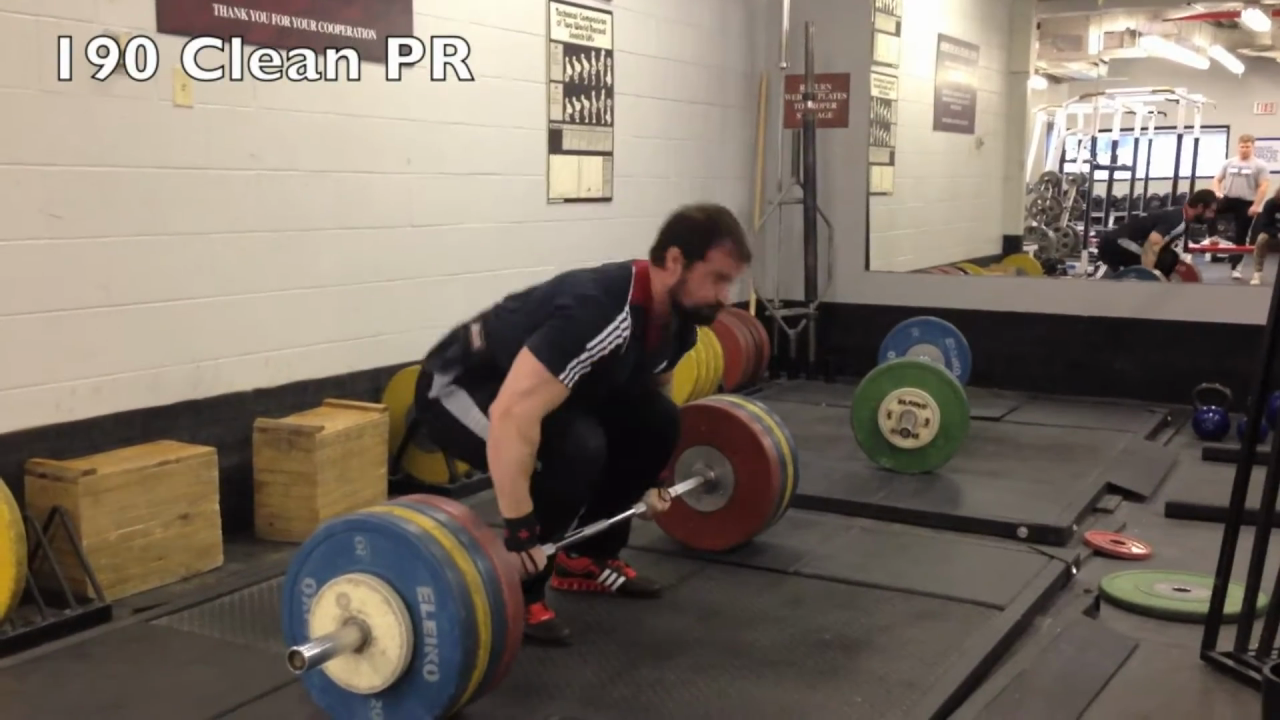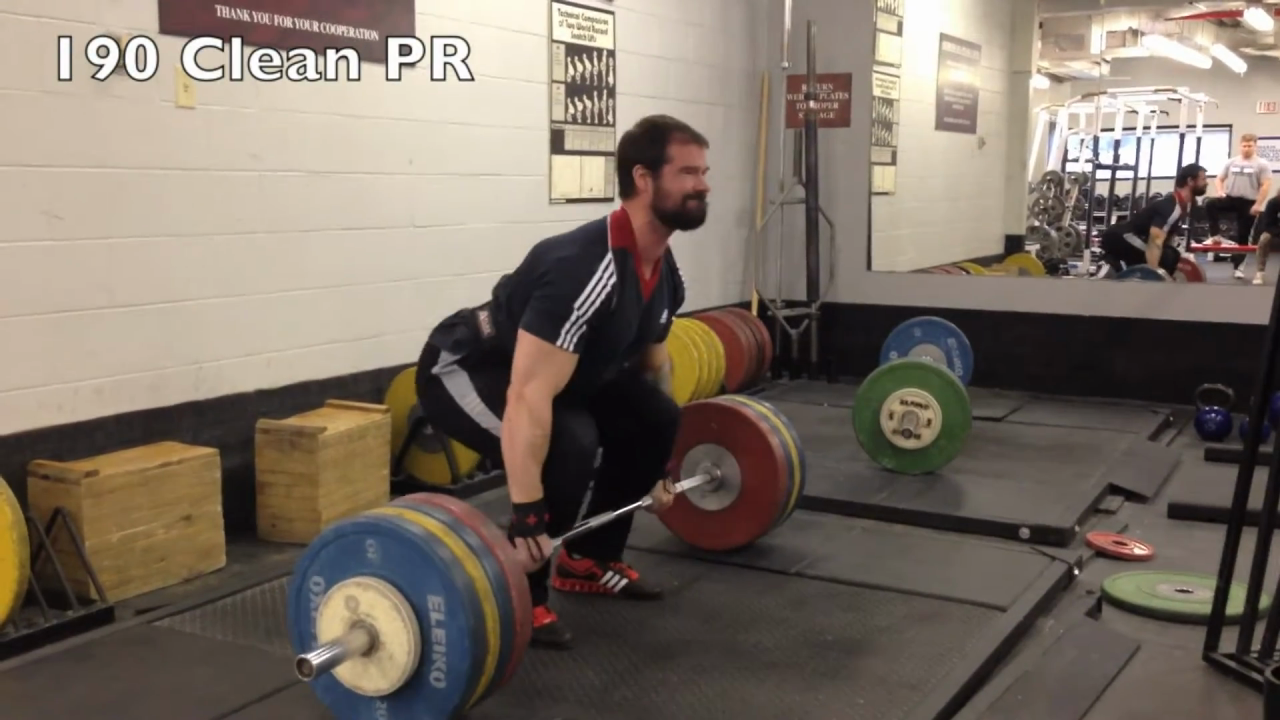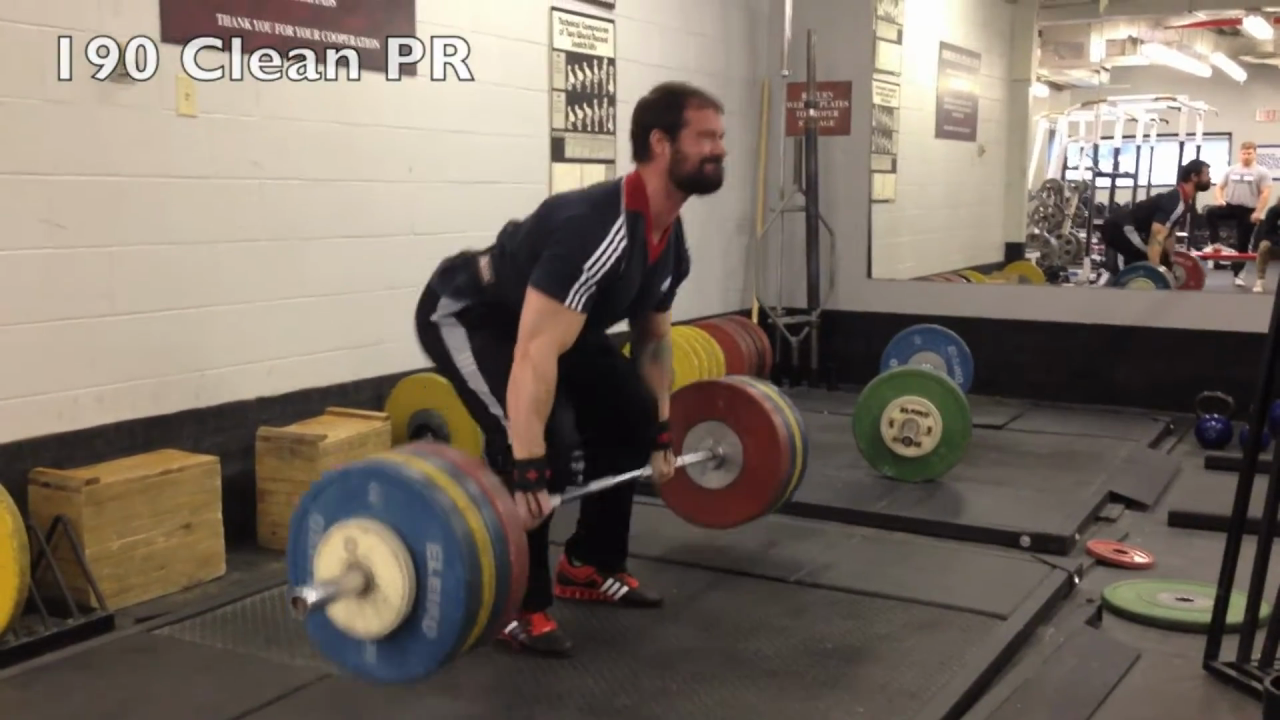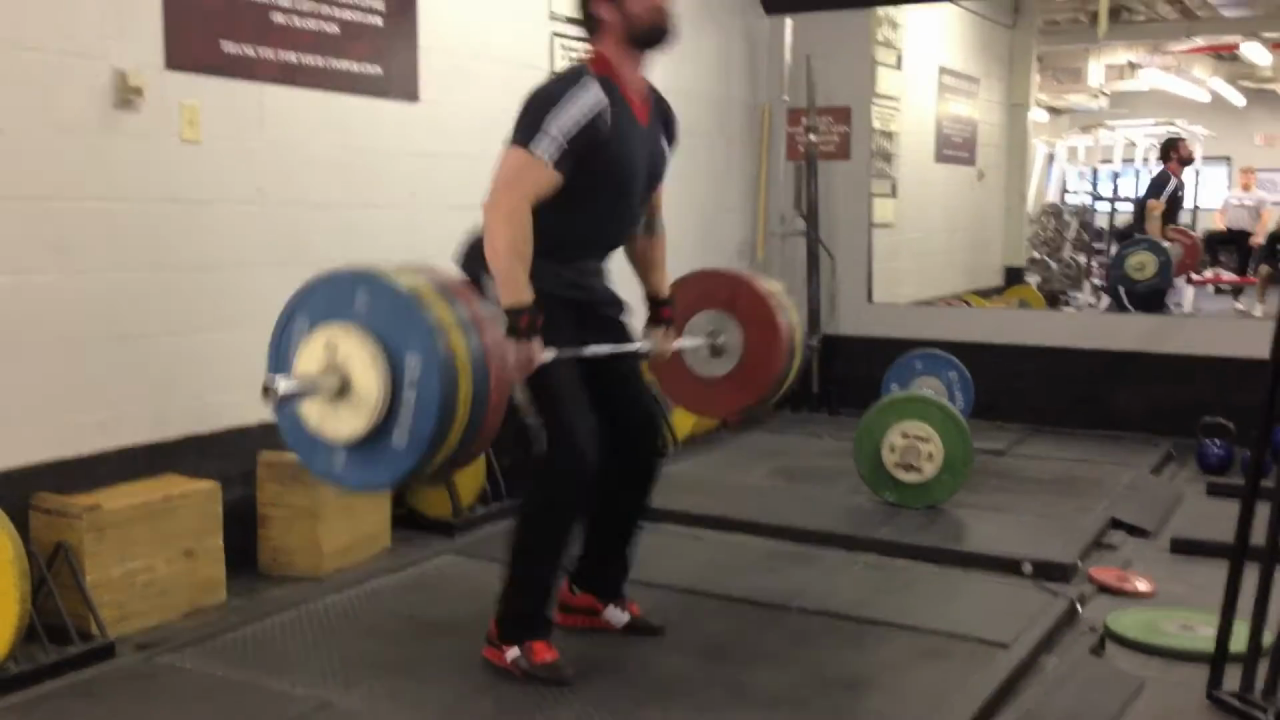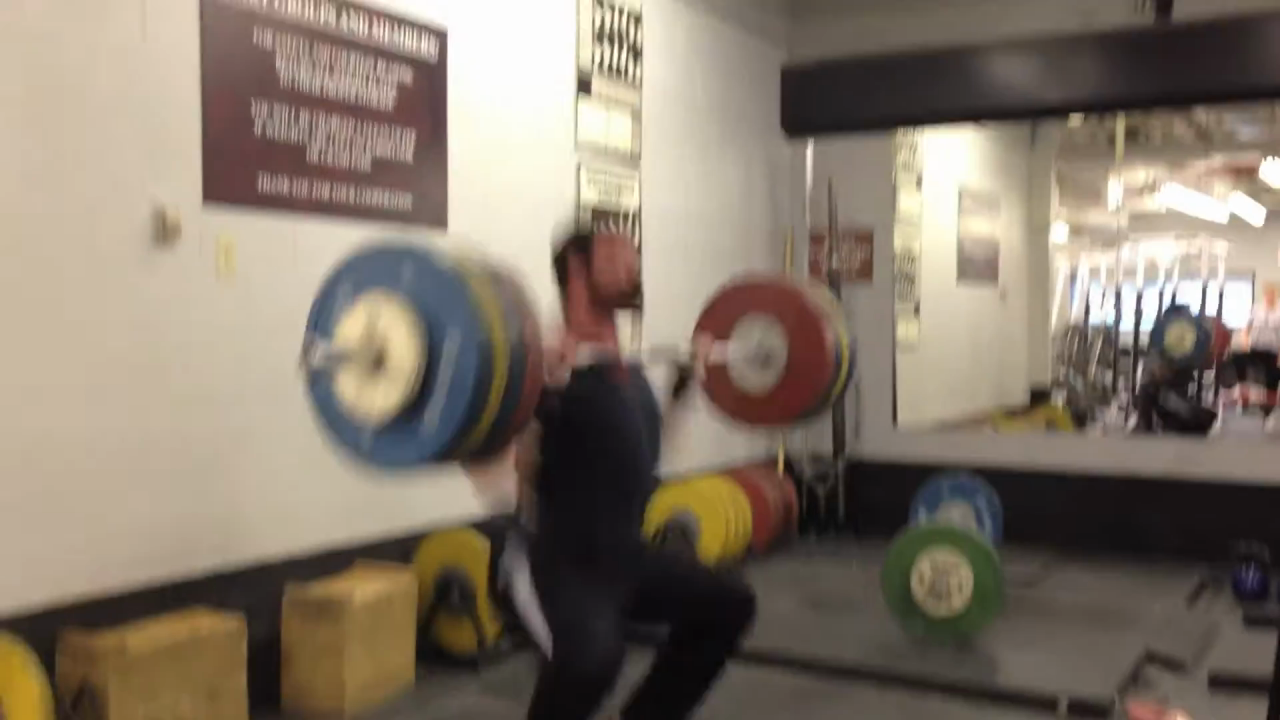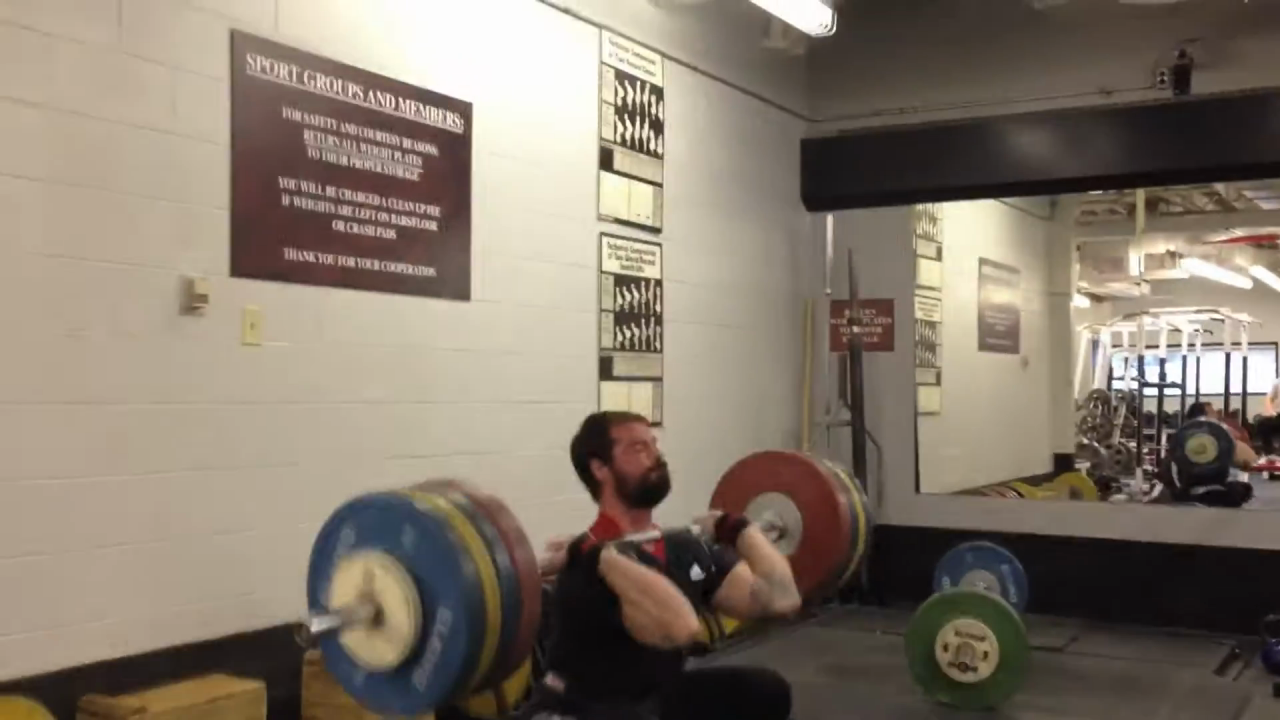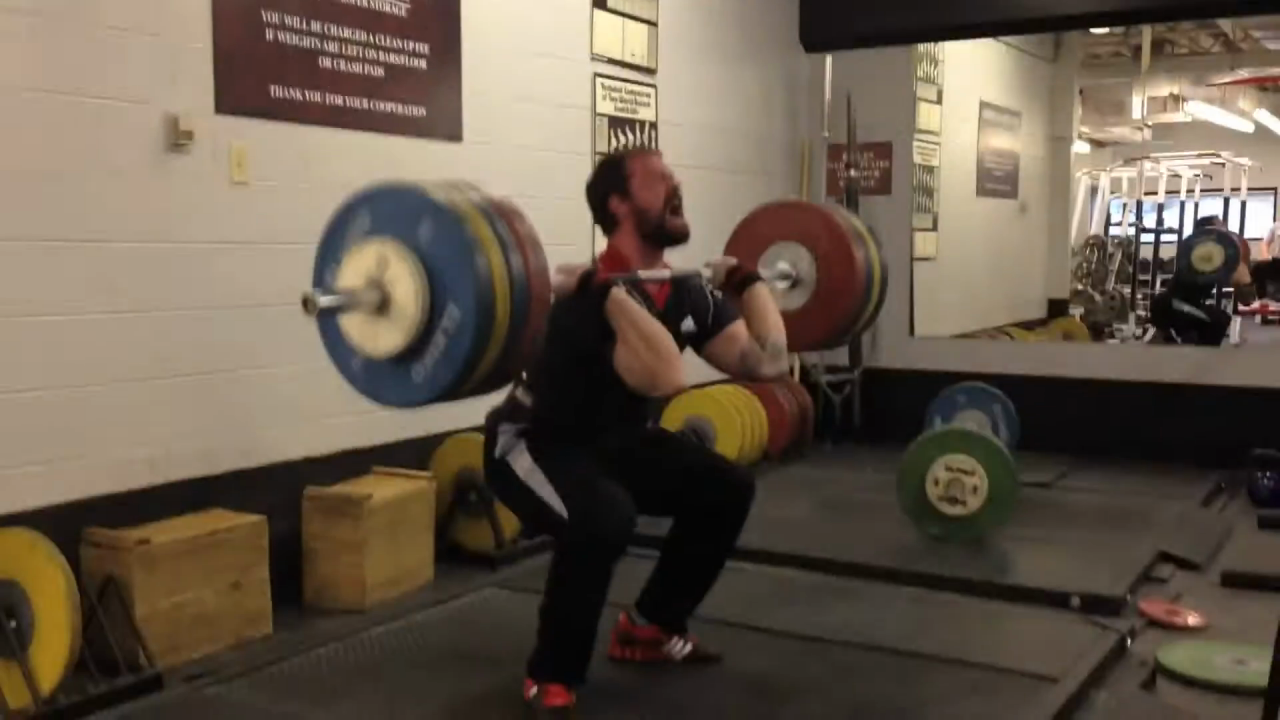
dt=0.4s
person 1, frame 1
left shoulder: (674, 320)
right shoulder: (596, 313)
left elbow: (653, 390)
right elbow: (512, 416)
left wrist: (651, 477)
right wrist: (519, 532)
right hip: (455, 385)
left knee: (657, 419)
right knee: (578, 446)
left ankle: (588, 556)
person 1, frame 2
left shoulder: (664, 274)
right shoulder: (583, 270)
left elbow: (651, 366)
right elbow: (528, 399)
left wrist: (656, 471)
right wrist: (527, 517)
right hip: (464, 369)
left knee: (657, 419)
right knee: (571, 444)
left ankle: (589, 559)
person 1, frame 3
left shoulder: (671, 241)
right shoulder: (595, 229)
left elbow: (653, 338)
right elbow: (535, 356)
left wrist: (660, 435)
right wrist: (528, 473)
left hip: (547, 324)
right hip: (466, 314)
left knee: (629, 412)
right knee: (550, 436)
left ankle: (591, 566)
right ankle: (517, 605)
person 1, frame 4
left shoulder: (656, 113)
right shoulder: (579, 96)
left elbow: (646, 219)
right elbow: (507, 202)
left wrist: (661, 311)
right wrist: (519, 321)
left hip: (586, 290)
right hip: (521, 291)
left knee: (635, 439)
right knee: (572, 454)
left ankle: (593, 593)
right ankle: (515, 632)
person 1, frame 5
left shoulder: (628, 373)
right shoulder: (560, 373)
left elbow: (650, 436)
left wrist: (688, 373)
right wrist: (553, 376)
left hip: (622, 552)
right hip: (555, 566)
left knee: (730, 603)
right knee: (590, 658)
person 1, frame 6
left shoulder: (686, 550)
right shoulder: (592, 569)
left elbow: (781, 599)
right elbow: (681, 627)
left wrist: (736, 528)
right wrist: (601, 558)
left knee: (766, 695)
person 1, frame 7
left shoulder: (687, 293)
right shoulder: (591, 300)
left elbow: (767, 360)
right elbow: (665, 377)
left wrist: (744, 279)
right wrist: (607, 290)
left hip: (613, 443)
right hip: (535, 445)
left knee: (725, 487)
right knee: (603, 517)
left ankle: (650, 626)
